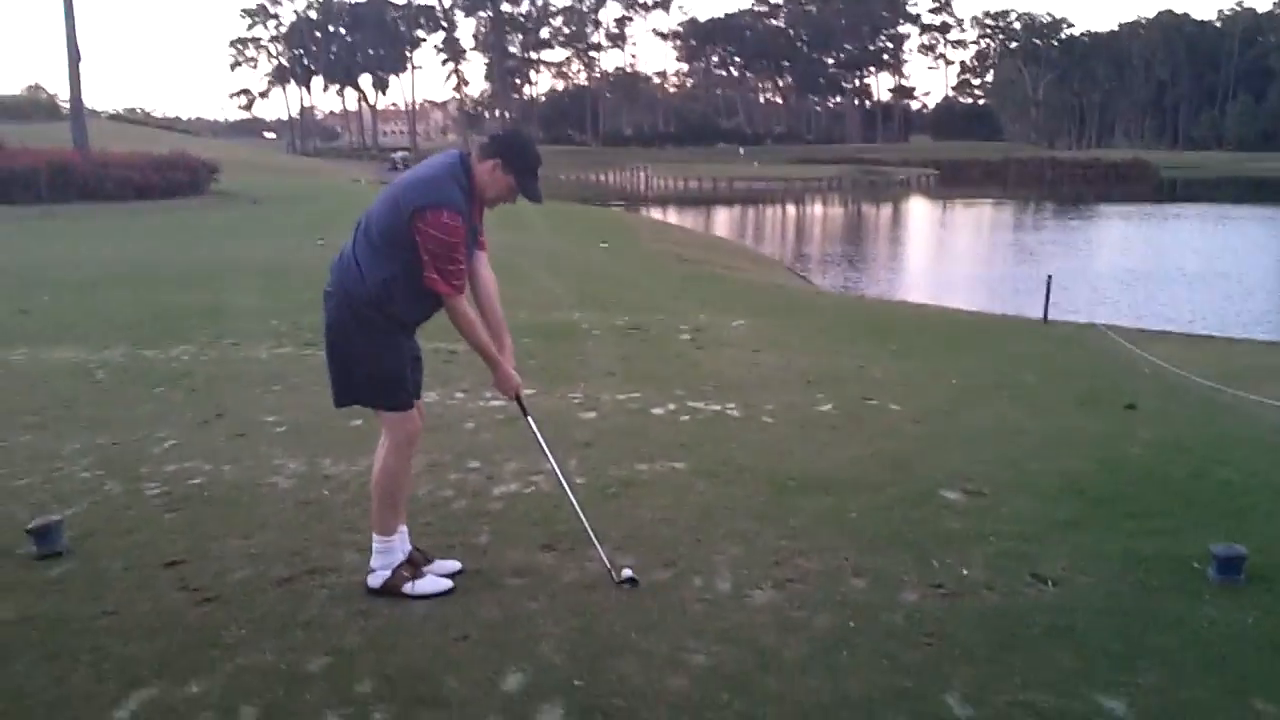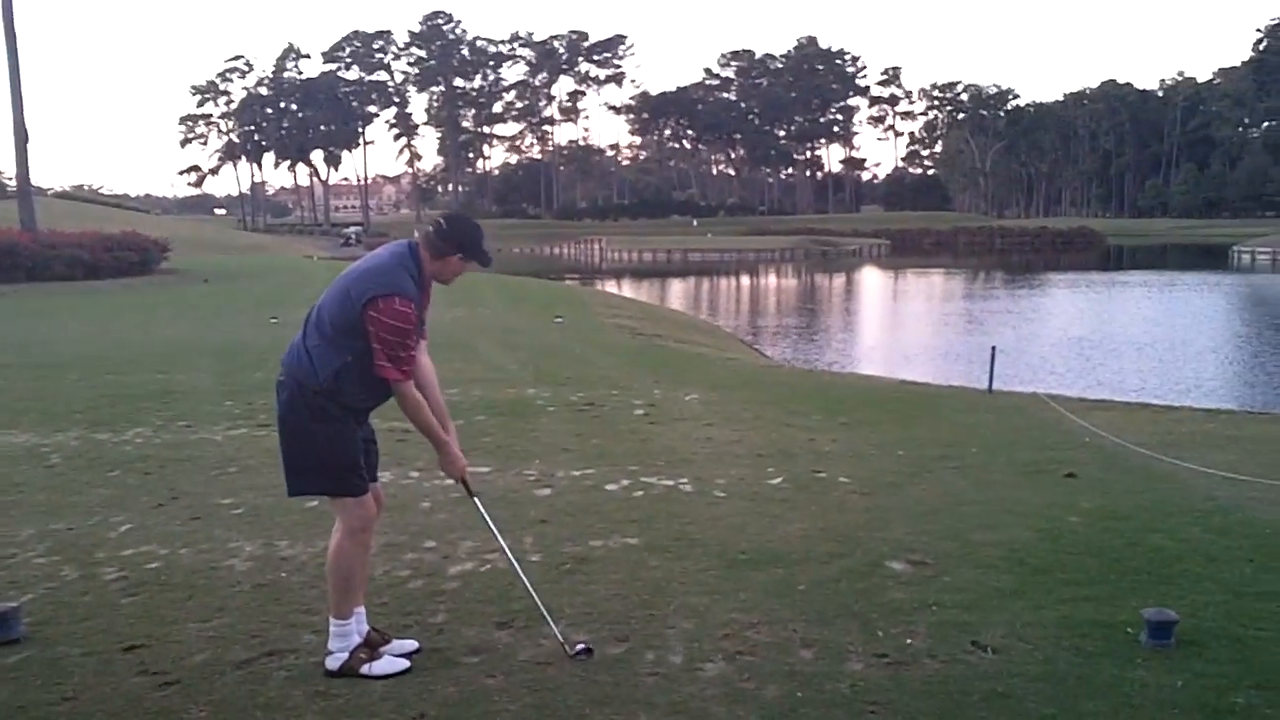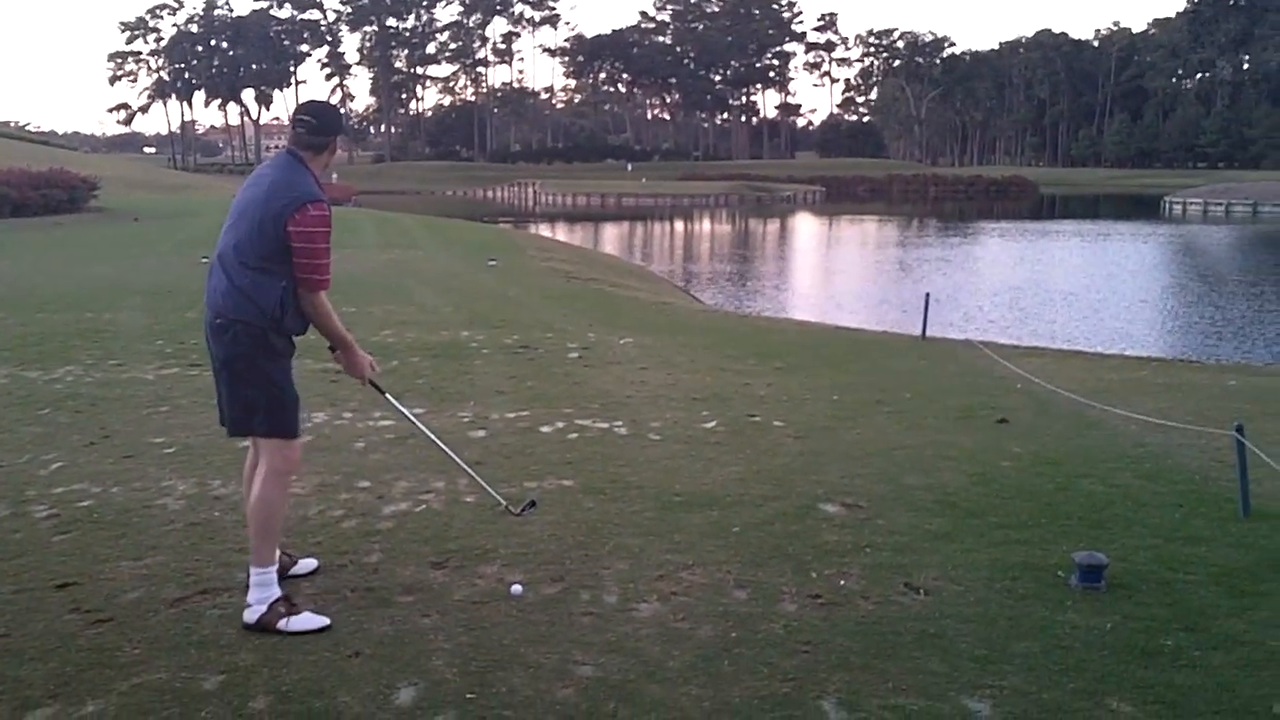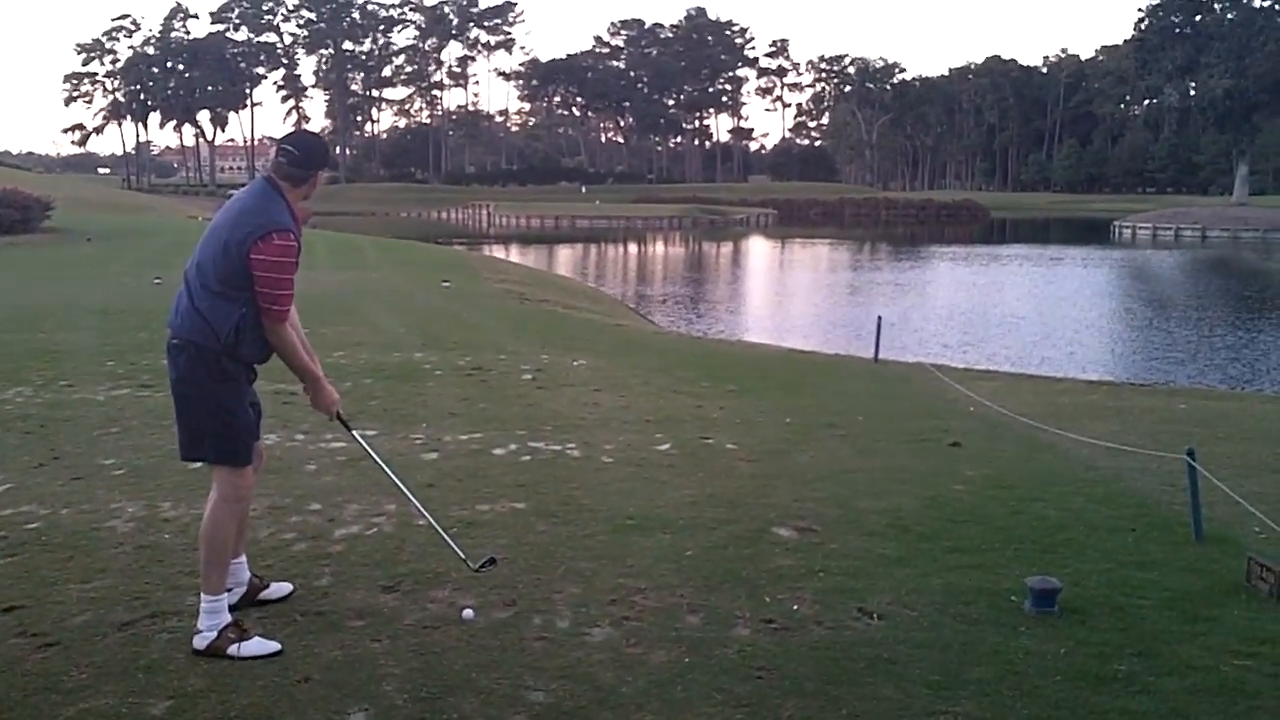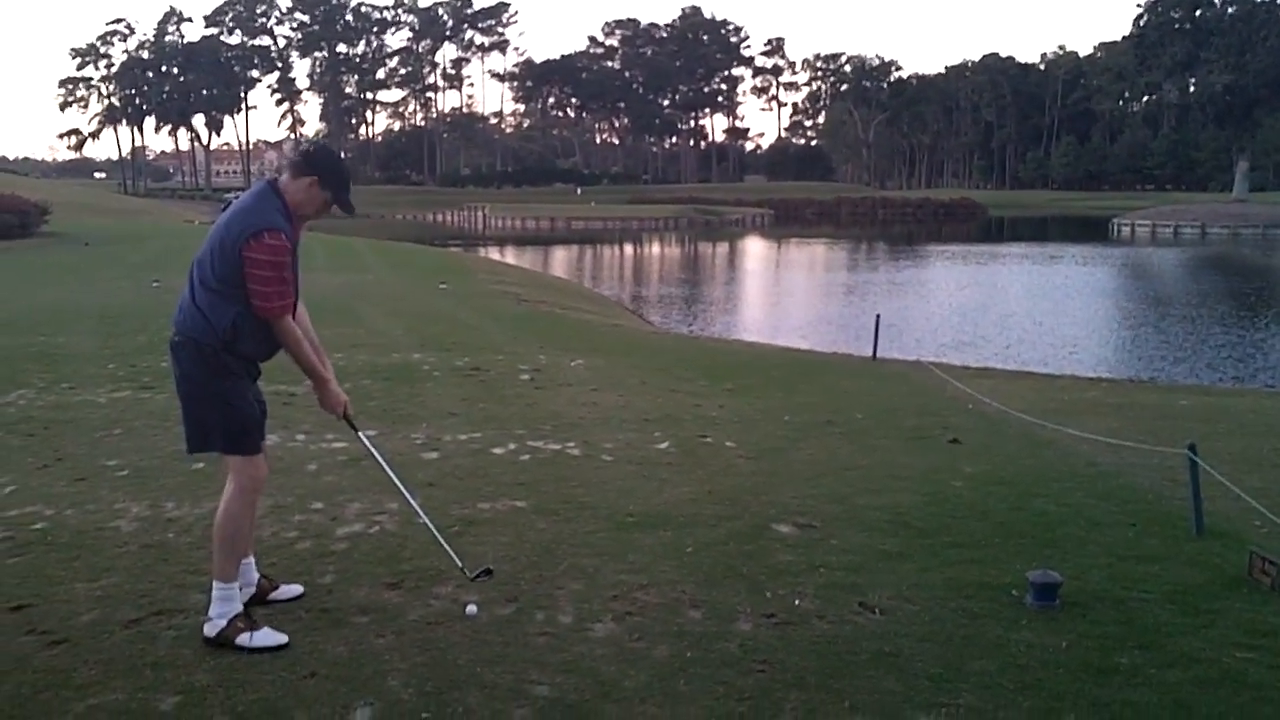
dt=1s
person 1, frame 1
left shoulder: (462, 180)
right shoulder: (441, 204)
left elbow: (479, 267)
right elbow: (454, 300)
left wrist: (505, 345)
right wrist: (497, 365)
left hip: (385, 308)
right hip: (363, 313)
left knee: (405, 423)
right knee: (401, 429)
left ankle: (398, 548)
right ankle: (385, 565)
person 1, frame 2
left shoulder: (407, 262)
right shoulder: (394, 293)
left elbow: (418, 356)
right elbow: (402, 385)
left wrist: (449, 428)
right wrist: (444, 447)
left hip: (337, 395)
right hip: (315, 402)
left knee: (368, 505)
right knee: (356, 514)
left ankle: (356, 627)
right ankle: (342, 647)
person 1, frame 3
left shoulder: (269, 175)
right shoulder: (308, 202)
right elbow: (310, 295)
left wrist: (338, 341)
right wrist: (349, 350)
left hip: (232, 321)
right hip: (254, 333)
left knee: (264, 442)
right knee: (281, 458)
left ankle: (266, 557)
right ankle: (263, 599)
person 1, frame 4
left shoulder: (255, 200)
right shoulder: (276, 230)
left elbow: (281, 306)
right elbow: (275, 326)
left wrist: (315, 365)
right wrist: (315, 383)
left hip: (211, 350)
right hip: (210, 358)
left knee: (247, 459)
right knee: (233, 482)
left ankle: (236, 579)
right ankle: (212, 624)
person 1, frame 5
left shoulder: (270, 209)
right shoulder: (268, 230)
left elbow: (291, 303)
right elbow: (279, 321)
left wrist: (325, 367)
right wrist: (322, 383)
left hip: (224, 351)
right hip: (210, 356)
left knee: (250, 464)
right knee: (248, 473)
left ankle: (245, 580)
right ankle: (223, 614)
